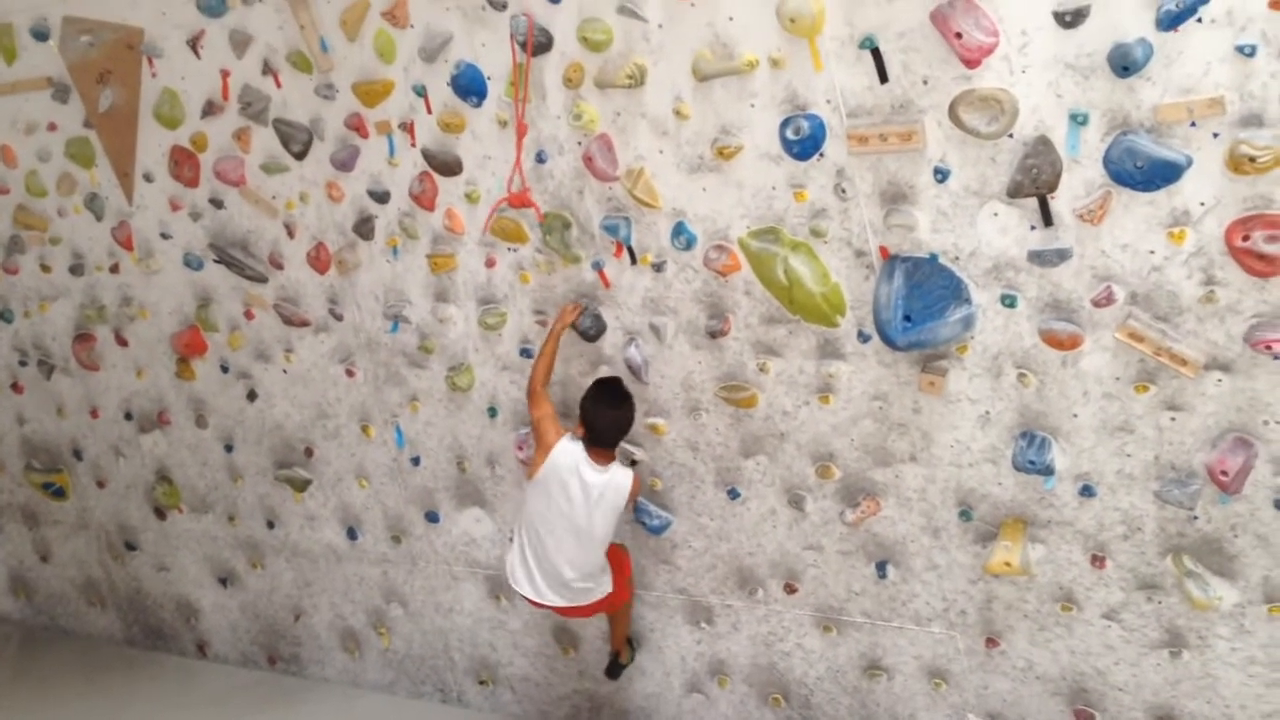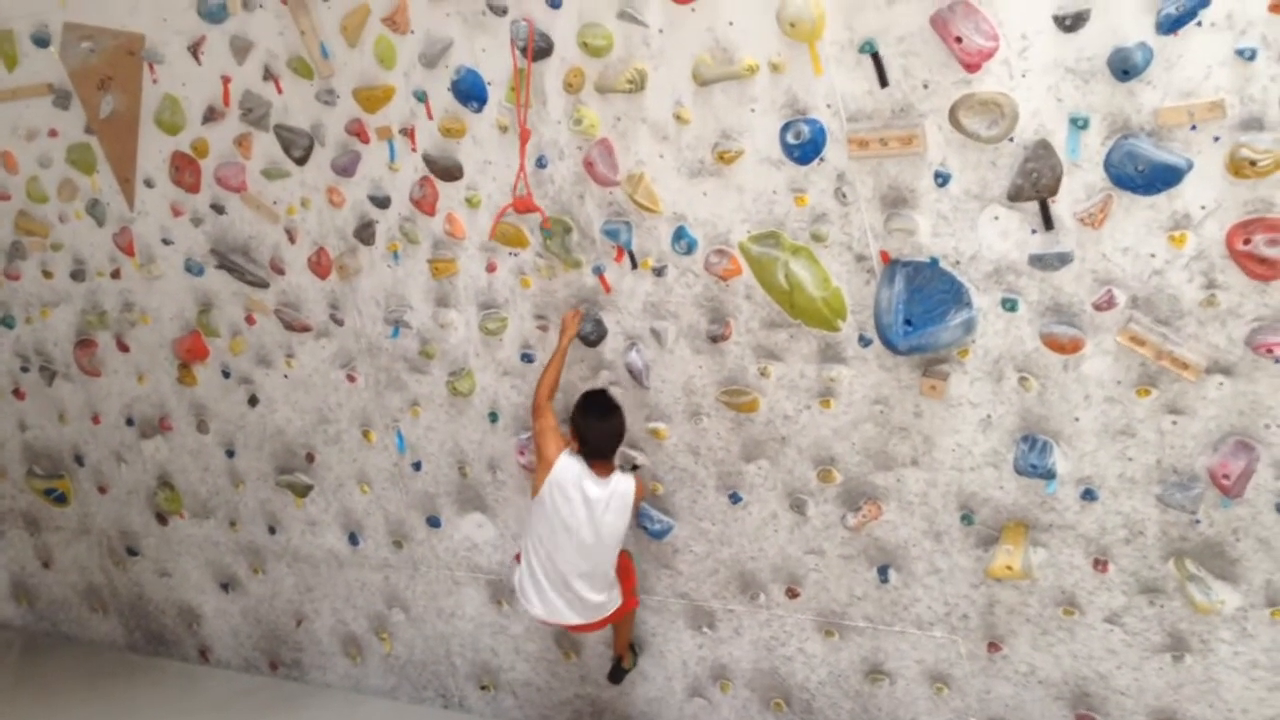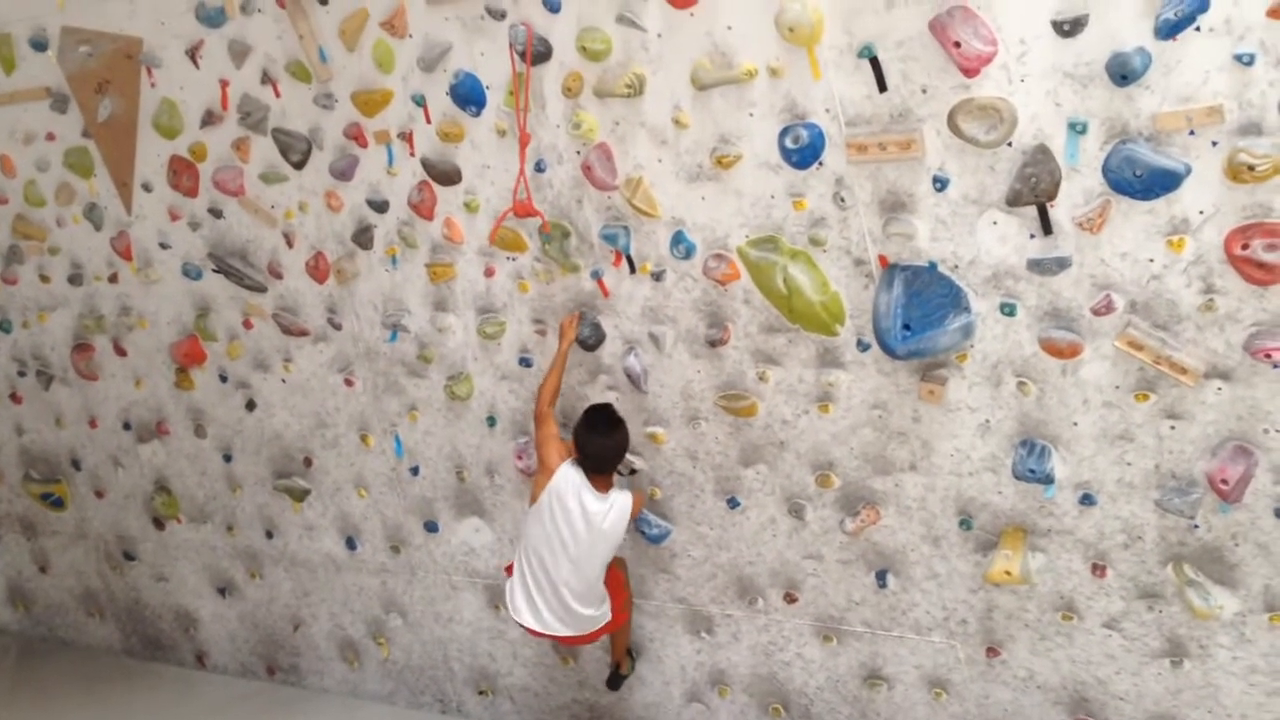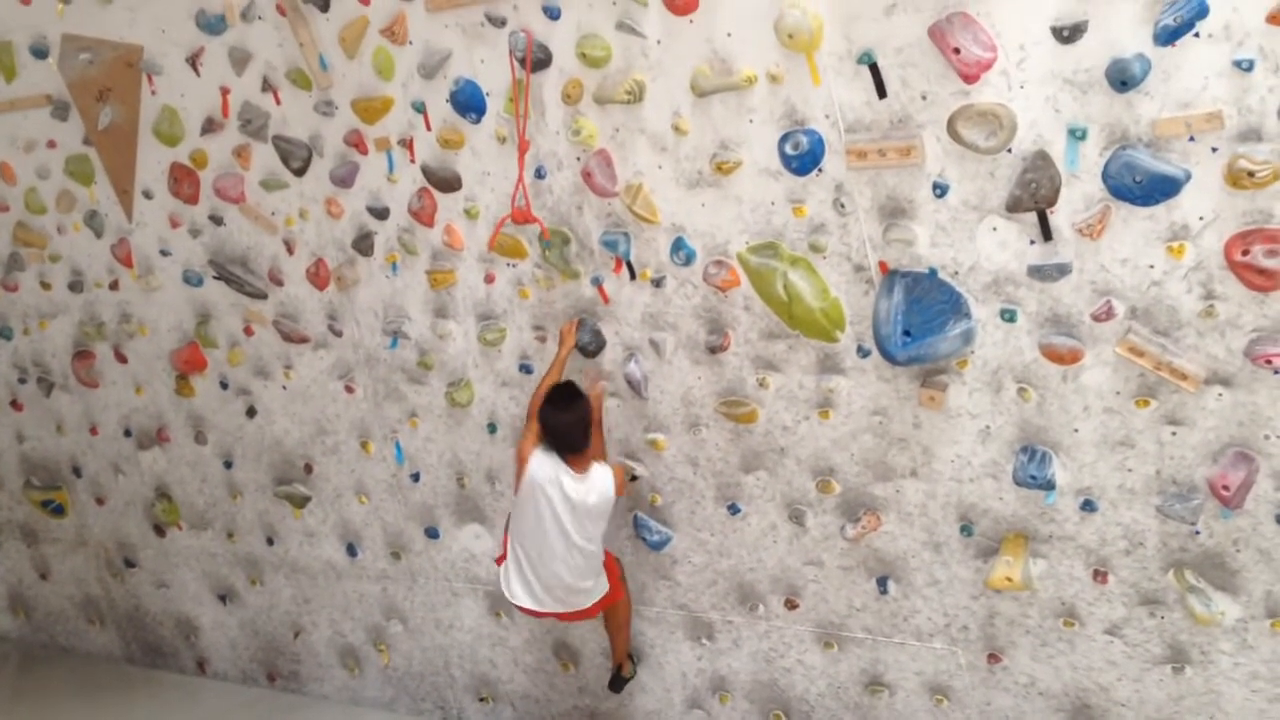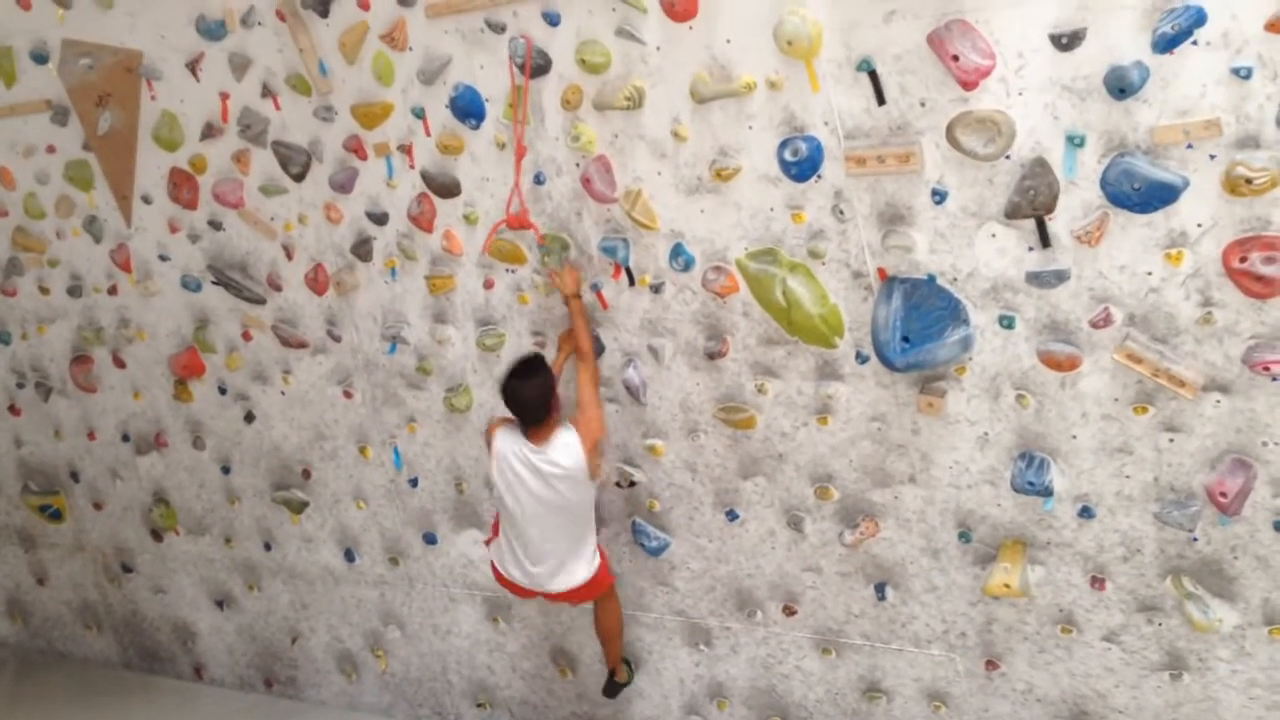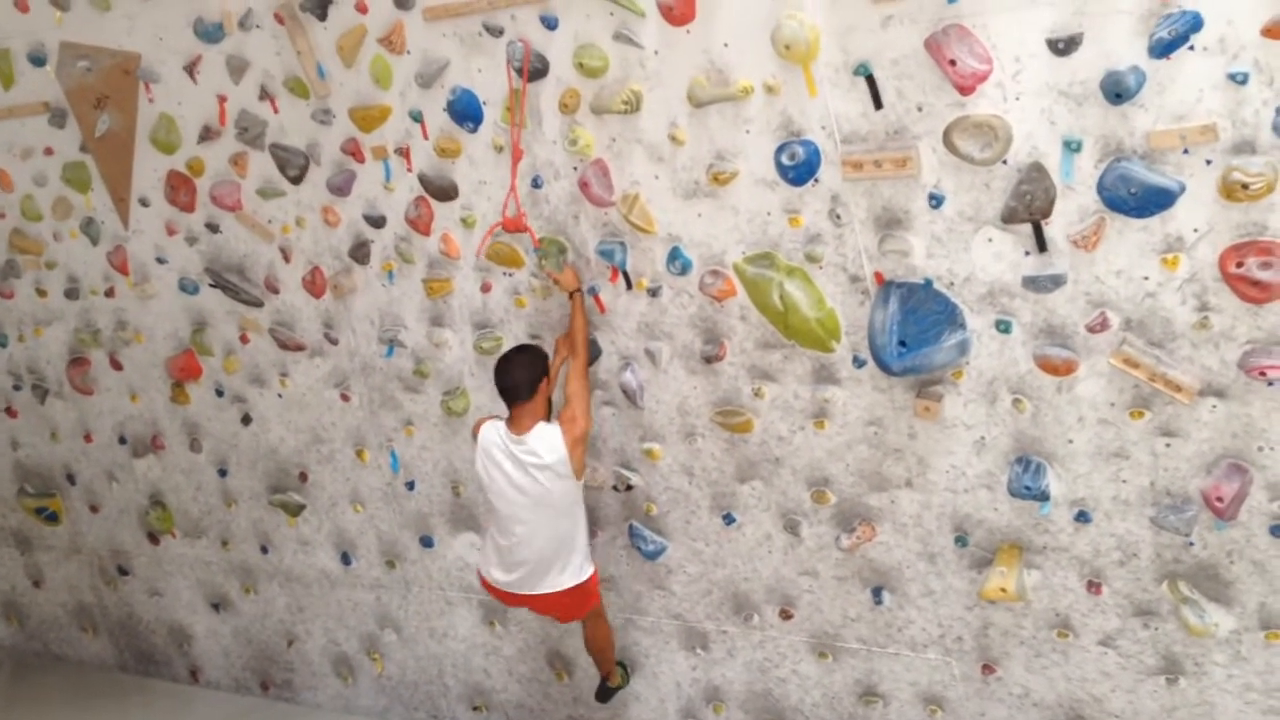
dt=0.2s
person 1, frame 1
left shoulder: (554, 448)
right shoulder: (628, 482)
left elbow: (536, 387)
left wrist: (559, 326)
left hip: (527, 583)
right hip: (586, 597)
right knee: (620, 555)
right ankle: (620, 654)
person 1, frame 2
left shoulder: (553, 463)
right shoulder: (632, 489)
left elbow: (541, 402)
left wrist: (565, 339)
left hip: (535, 598)
right hip: (595, 611)
right ankle: (622, 659)
person 1, frame 3
left shoulder: (554, 473)
right shoulder: (630, 504)
left elbow: (543, 409)
left wrist: (565, 345)
left hip: (525, 611)
right hip: (585, 625)
right ankle: (620, 665)
person 1, frame 4
left shoulder: (530, 462)
right shoulder: (613, 479)
left elbow: (535, 411)
left wrist: (563, 351)
right wrist: (594, 413)
left hip: (522, 594)
right hip: (582, 600)
right knee: (612, 569)
right ankle: (622, 667)
person 1, frame 5
left shoulder: (498, 438)
right shoulder: (585, 442)
left elbow: (526, 399)
right elbow: (587, 362)
left wrist: (558, 355)
right wrist: (573, 299)
left hip: (510, 572)
right hip: (574, 577)
right knee: (606, 595)
right ankle: (617, 673)
person 1, frame 6
left shoulder: (483, 435)
right shoulder: (569, 436)
right elbow: (581, 360)
left wrist: (555, 358)
right wrist: (575, 292)
left hip: (498, 581)
right hip: (561, 585)
right knee: (592, 615)
right ankle: (610, 678)
